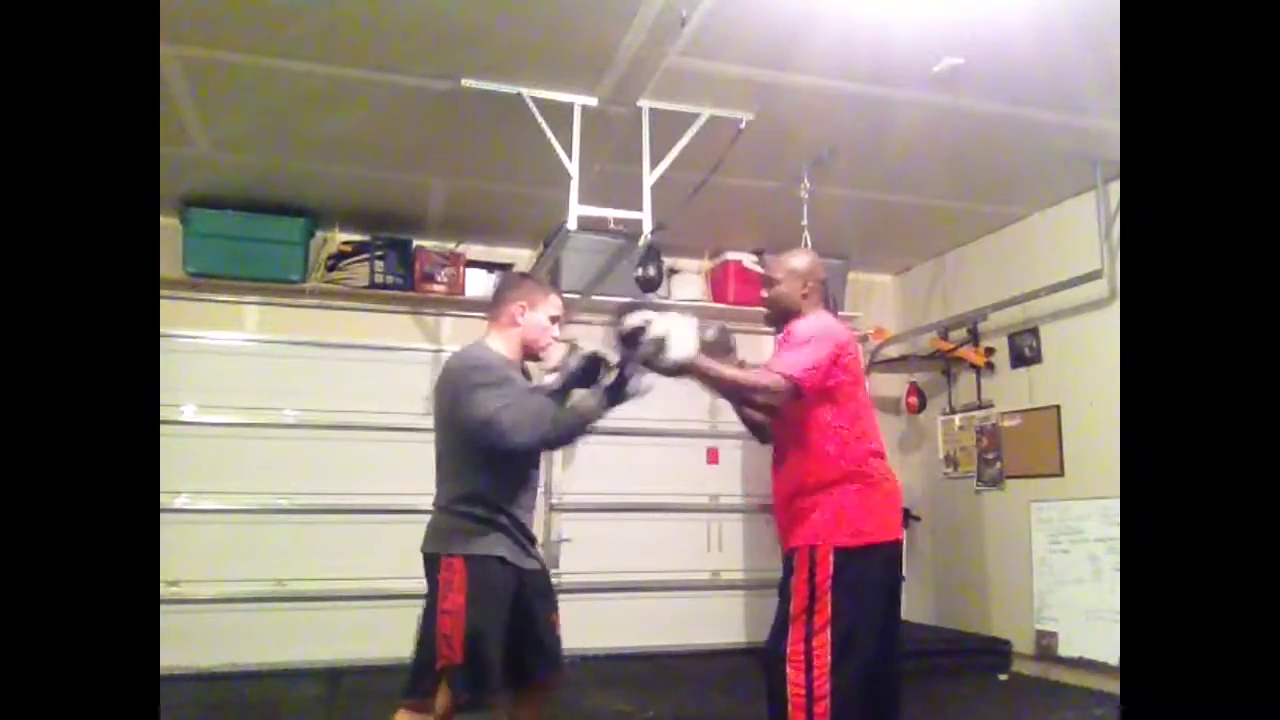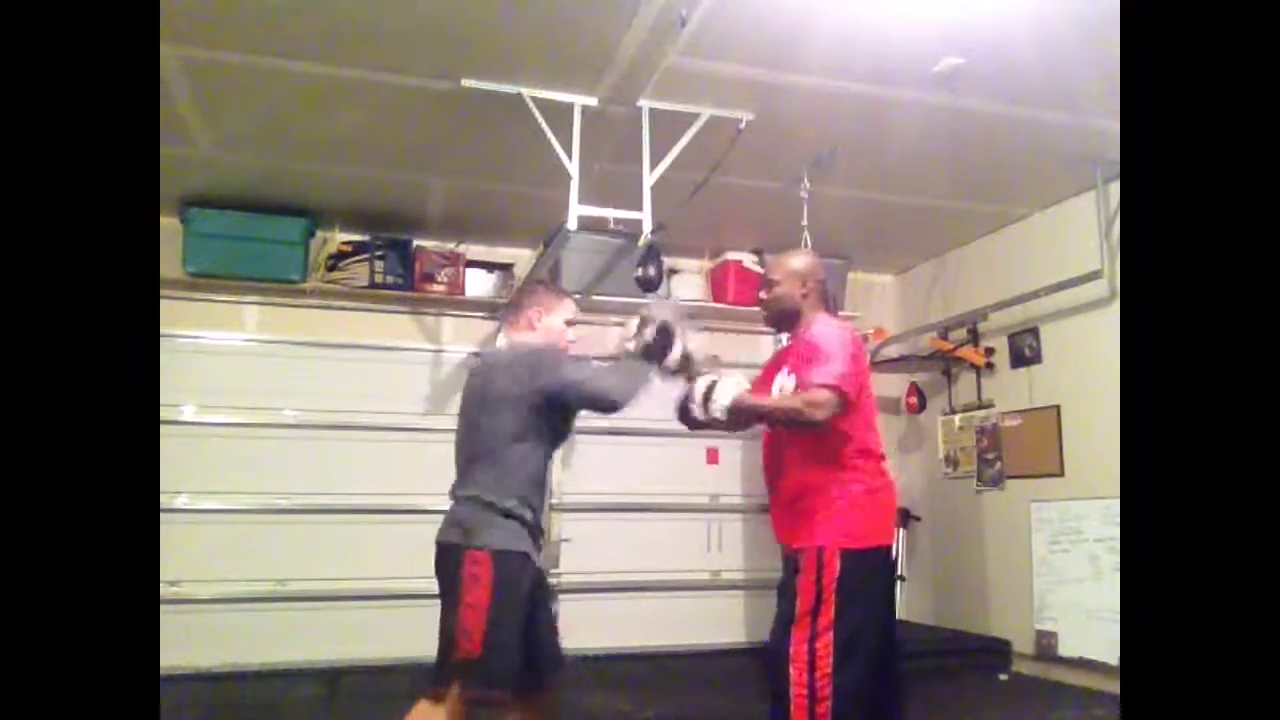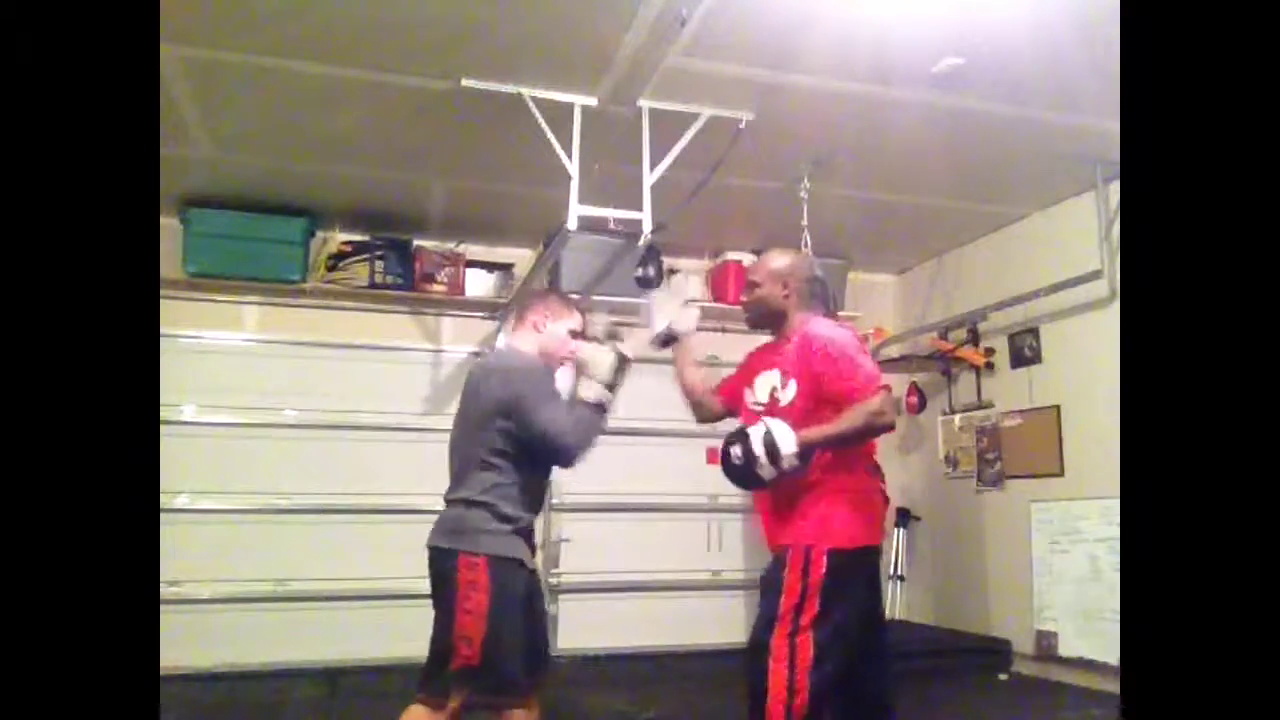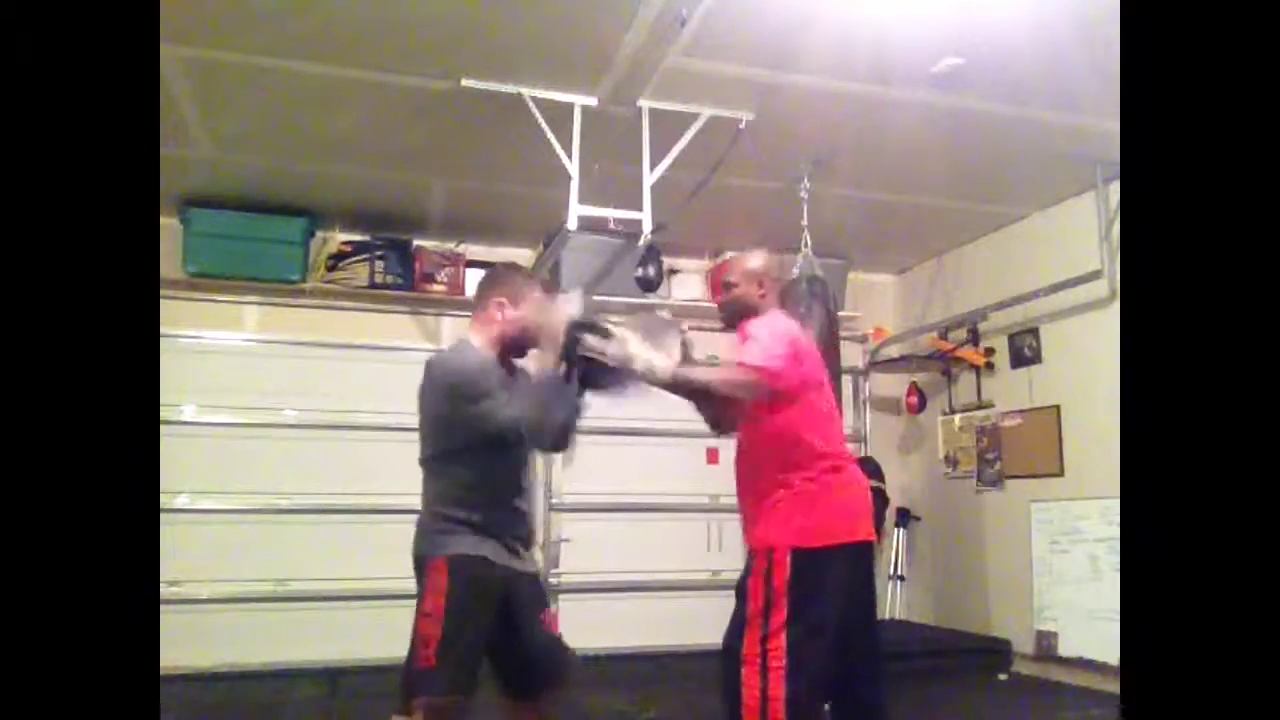
dt=0.3s
person 1, frame 1
left shoulder: (815, 332)
right shoulder: (803, 339)
left elbow: (771, 392)
right elbow: (771, 429)
left wrist: (690, 359)
right wrist: (719, 372)
left hip: (839, 522)
right hip: (858, 523)
left knee: (807, 660)
right knee: (861, 662)
person 1, frame 2
left shoulder: (826, 336)
right shoulder: (790, 355)
left elbow: (819, 409)
right elbow: (734, 407)
left wrist: (735, 400)
right wrist: (692, 371)
left hip: (840, 525)
right hip: (849, 526)
left knee: (810, 664)
right knee: (862, 664)
person 1, frame 3
left shoulder: (827, 340)
right shoulder: (763, 359)
left elbow: (881, 411)
right elbow: (709, 407)
left wrist: (798, 441)
right wrist: (680, 344)
left hip: (832, 525)
right hip: (812, 529)
left knee: (784, 660)
right knee: (853, 664)
person 1, frame 4
left shoulder: (770, 331)
right shoulder: (770, 338)
left elbow: (737, 386)
right elbow: (723, 417)
left wrist: (655, 367)
right wrist: (675, 362)
left hip: (805, 522)
right hip: (842, 520)
left knee: (764, 666)
right knee: (851, 670)
person 2, frame 1
left shoulder: (512, 373)
right shoulder: (473, 367)
left elbow: (553, 429)
right elbow: (513, 432)
left wrist: (611, 391)
right wrist: (556, 383)
left hip: (515, 549)
right hip: (468, 549)
left knee: (535, 677)
person 2, frame 2
left shoulder: (498, 369)
right shoulder: (529, 360)
left elbow: (546, 427)
right elbow: (609, 391)
right wrist: (644, 347)
left hip: (510, 542)
right hip: (483, 543)
left knee: (536, 678)
person 2, frame 3
left shoulder: (493, 371)
right shoulder: (521, 370)
right elbow: (566, 445)
left wrist: (596, 368)
right wrist: (596, 385)
left hip: (499, 547)
right hip: (476, 547)
left knee: (522, 679)
person 2, frame 4
left shoulder: (504, 372)
right shoulder: (460, 370)
left elbow: (554, 436)
right elbow: (530, 425)
left wrist: (558, 361)
right wrist: (552, 361)
left hip: (510, 553)
right hip: (458, 551)
left knee: (537, 680)
